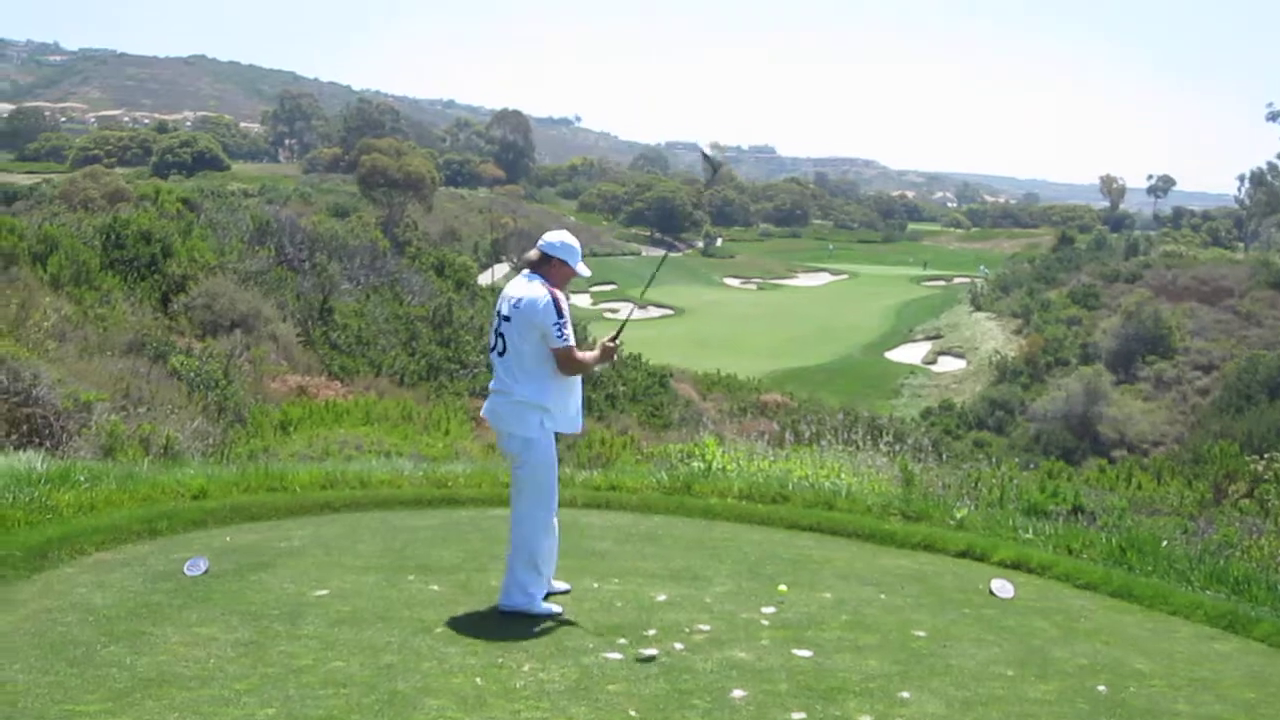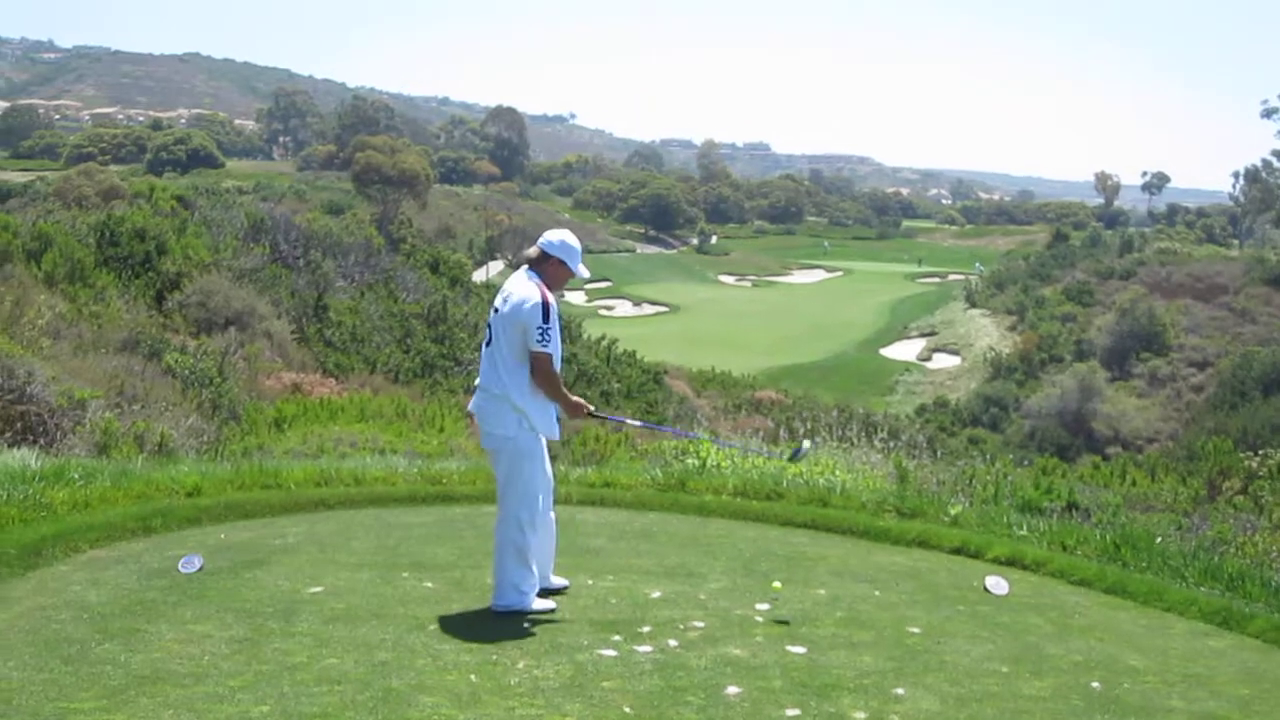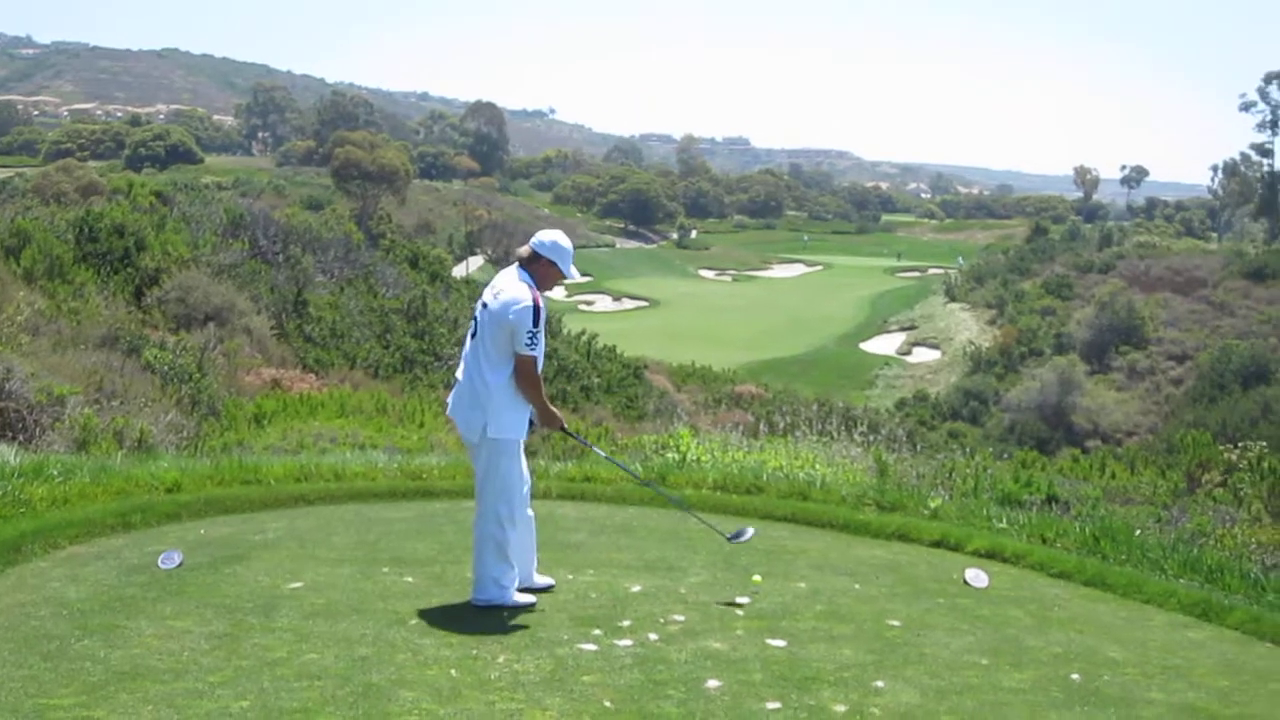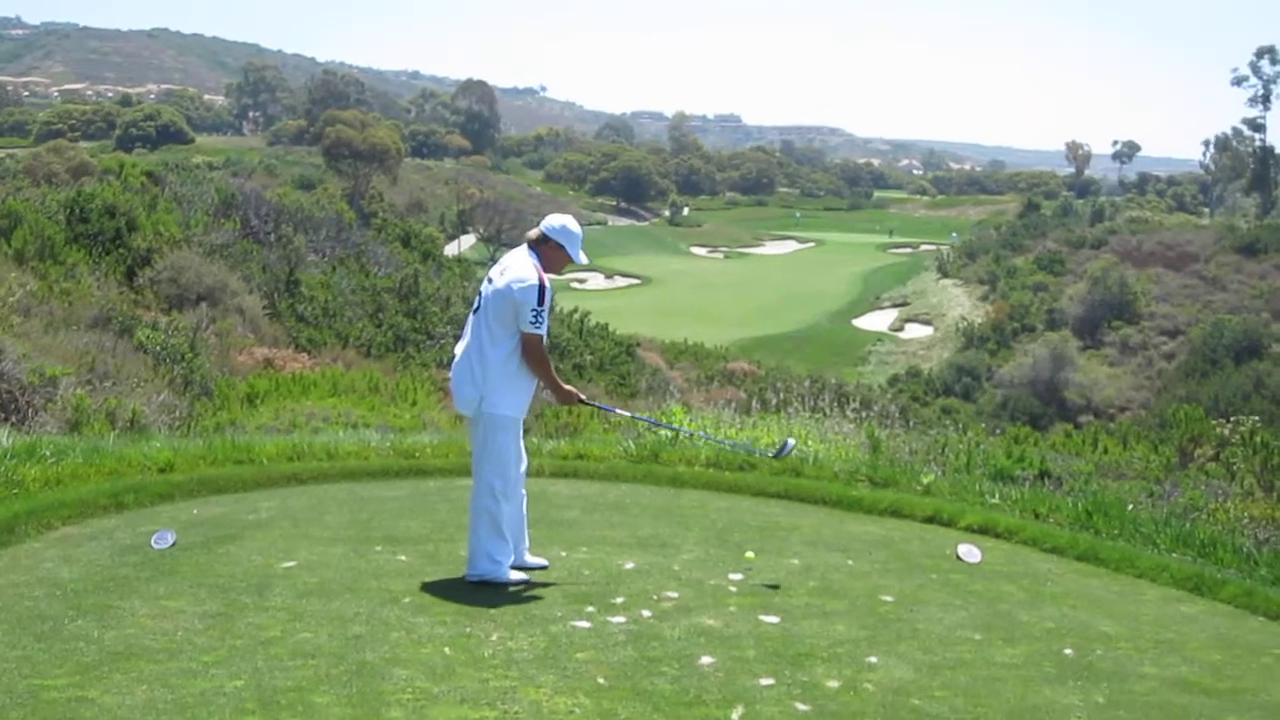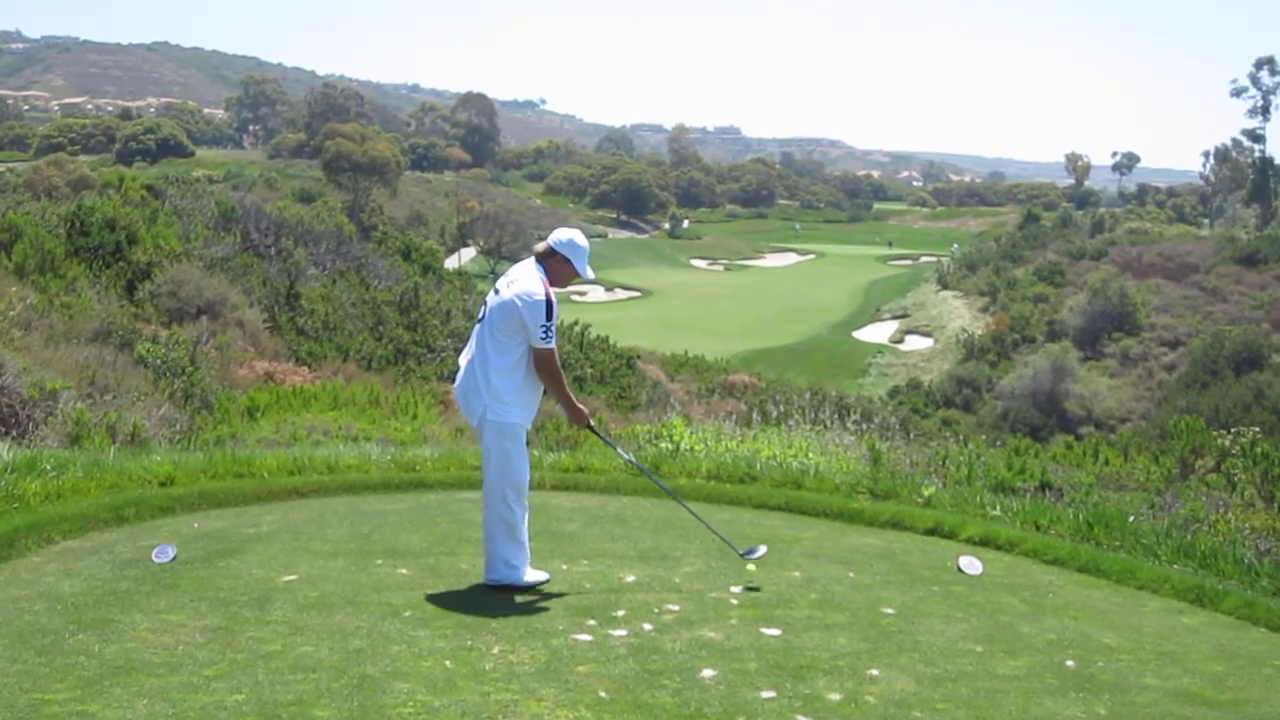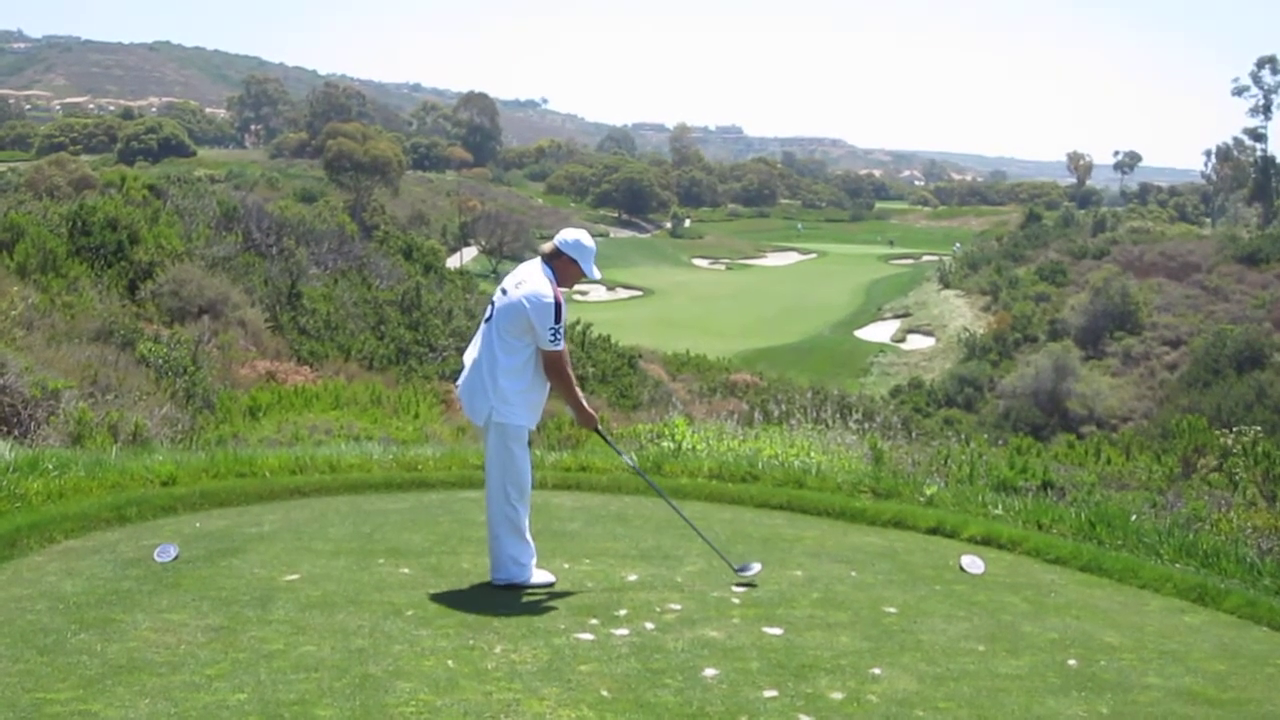
dt=0.3s
person 1, frame 1
left shoulder: (515, 287)
right shoulder: (548, 299)
right elbow: (568, 363)
left wrist: (587, 355)
right wrist: (599, 356)
left hip: (515, 409)
right hip: (529, 417)
left knee: (536, 500)
right knee: (536, 507)
left ankle: (536, 577)
right ankle: (521, 595)
person 1, frame 2
left shoulder: (519, 283)
right shoulder: (539, 299)
right elbow: (542, 372)
left wrist: (559, 401)
right wrist: (568, 403)
left hip: (513, 409)
right hip: (514, 416)
left knee: (538, 493)
right knee: (520, 504)
left ankle: (536, 574)
right ankle: (513, 594)
person 1, frame 3
left shoulder: (505, 279)
right shoulder: (528, 303)
right elbow: (526, 373)
left wrist: (534, 408)
right wrist: (545, 412)
left hip: (487, 404)
right hip: (493, 412)
left knee: (515, 493)
right knee: (499, 500)
left ankle: (519, 573)
right ankle: (492, 589)
person 1, frame 4
left shoulder: (515, 259)
right shoulder: (533, 281)
right elbow: (533, 351)
left wrist: (548, 384)
right wrist: (558, 389)
left hip: (492, 382)
right hip: (493, 389)
left knee: (510, 472)
right knee: (496, 478)
left ankle: (512, 552)
right ankle: (487, 565)
person 1, frame 5
left shoulder: (522, 272)
right shoulder: (538, 296)
left elbow: (546, 353)
right elbow: (545, 365)
left wrist: (565, 396)
right wrist: (571, 407)
left hip: (494, 391)
right hip: (497, 397)
left knee: (511, 482)
right knee: (508, 484)
left ankle: (511, 563)
right ankle: (505, 568)
person 1, frame 6
left shoulder: (528, 272)
right shoulder: (546, 297)
left elbow: (556, 350)
right elbow: (554, 367)
left wrist: (576, 393)
right wrist: (580, 409)
left hip: (496, 389)
right hip: (502, 397)
left knee: (511, 483)
right knee: (511, 485)
left ankle: (514, 562)
right ankle: (513, 569)
